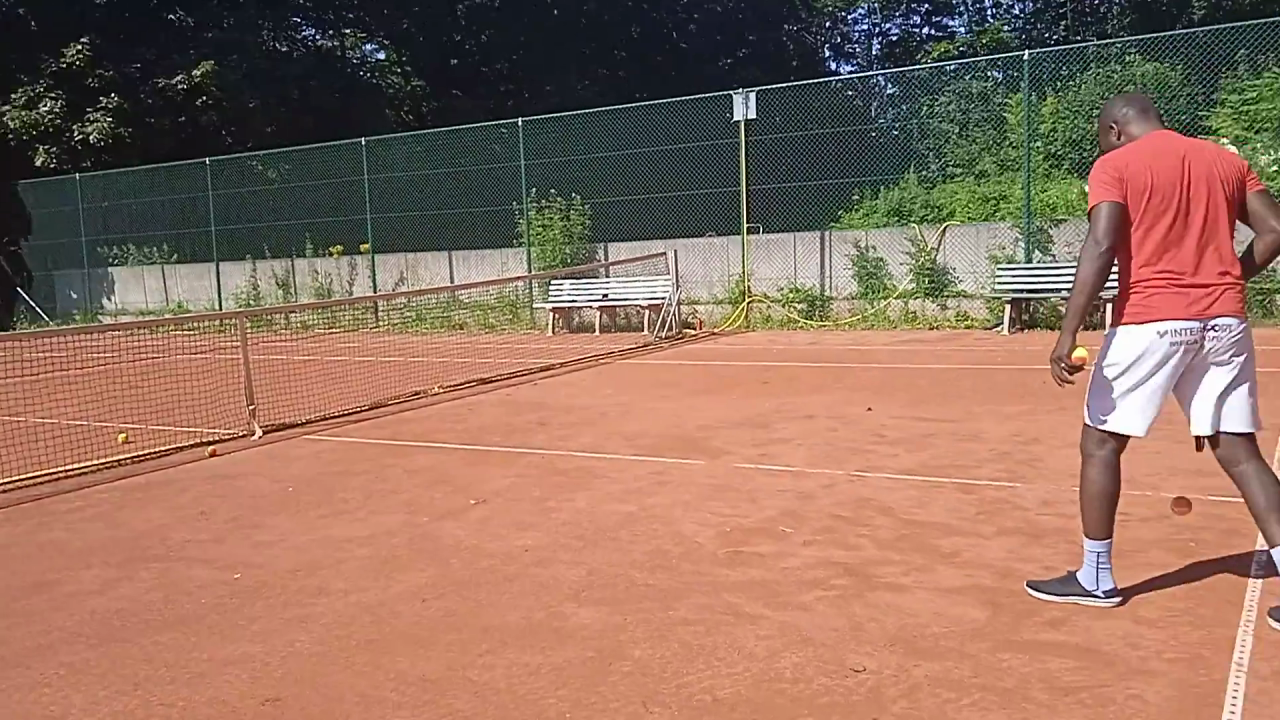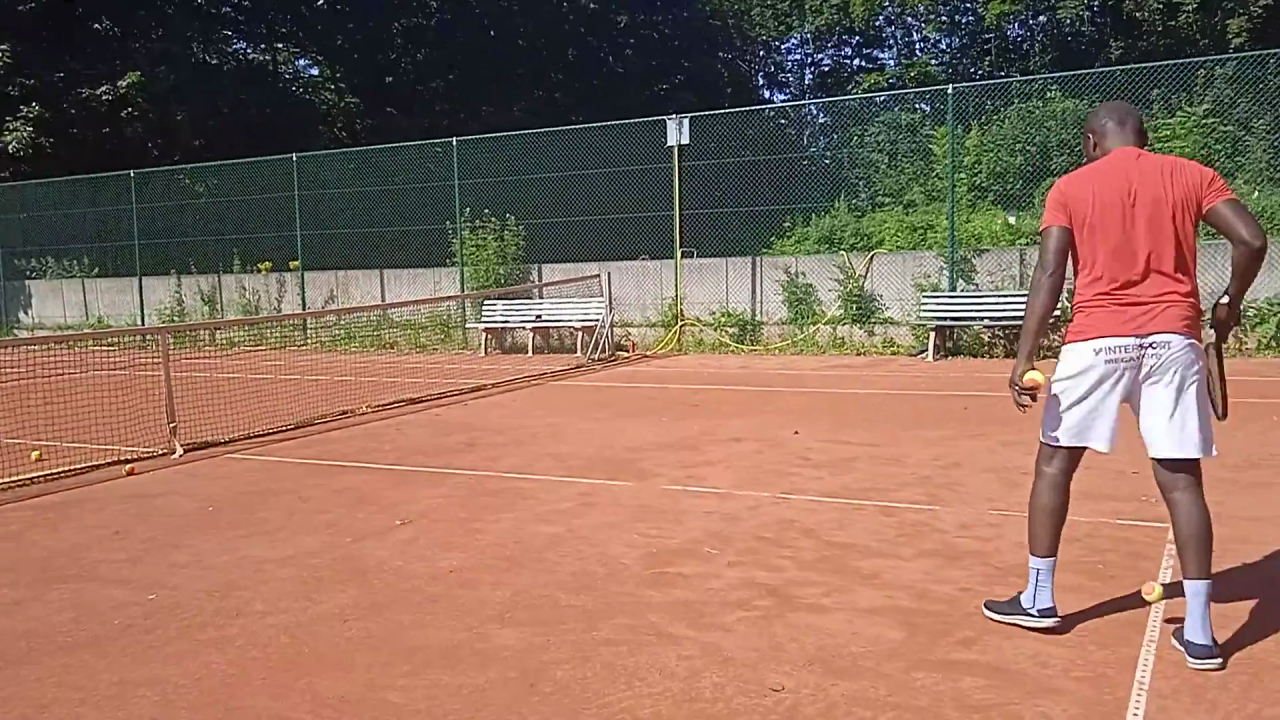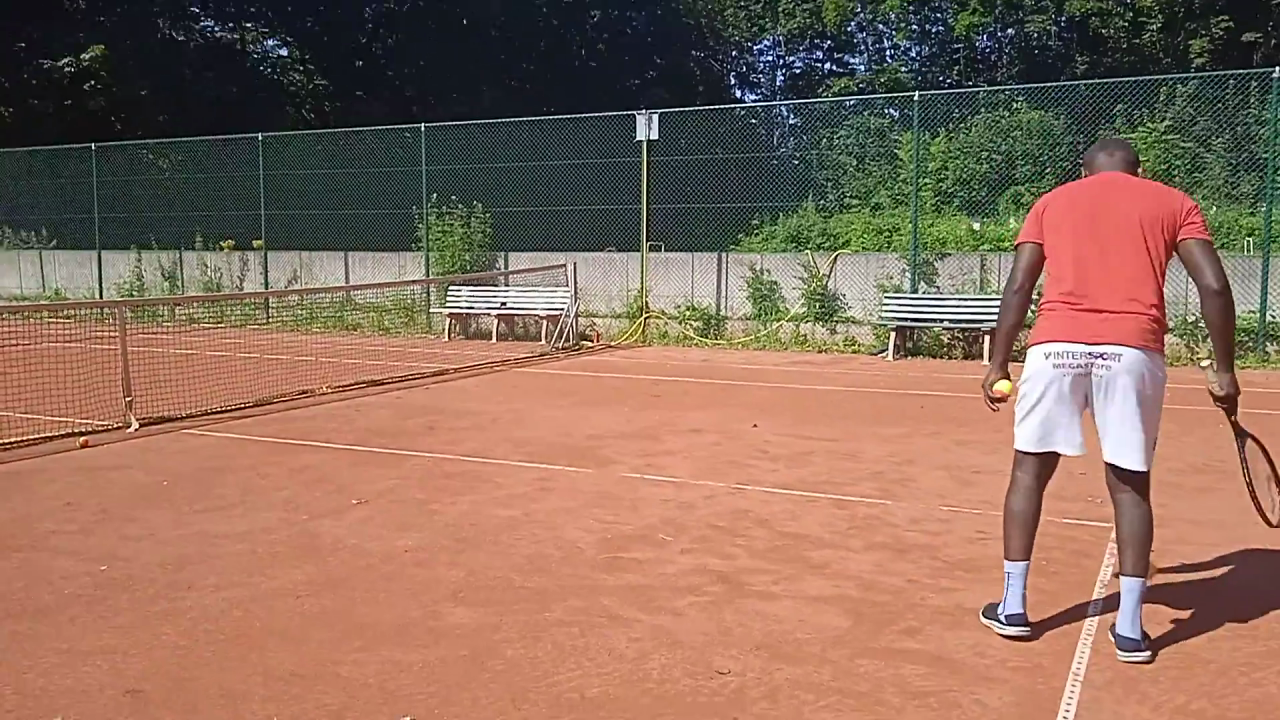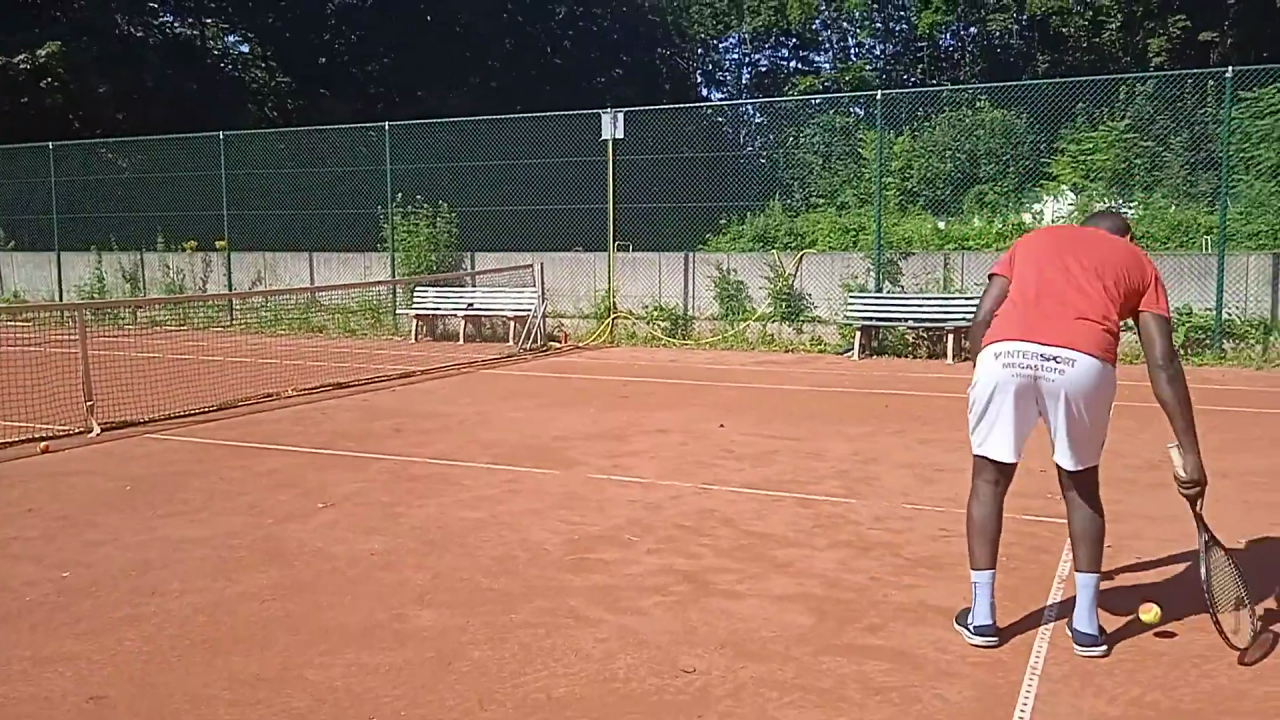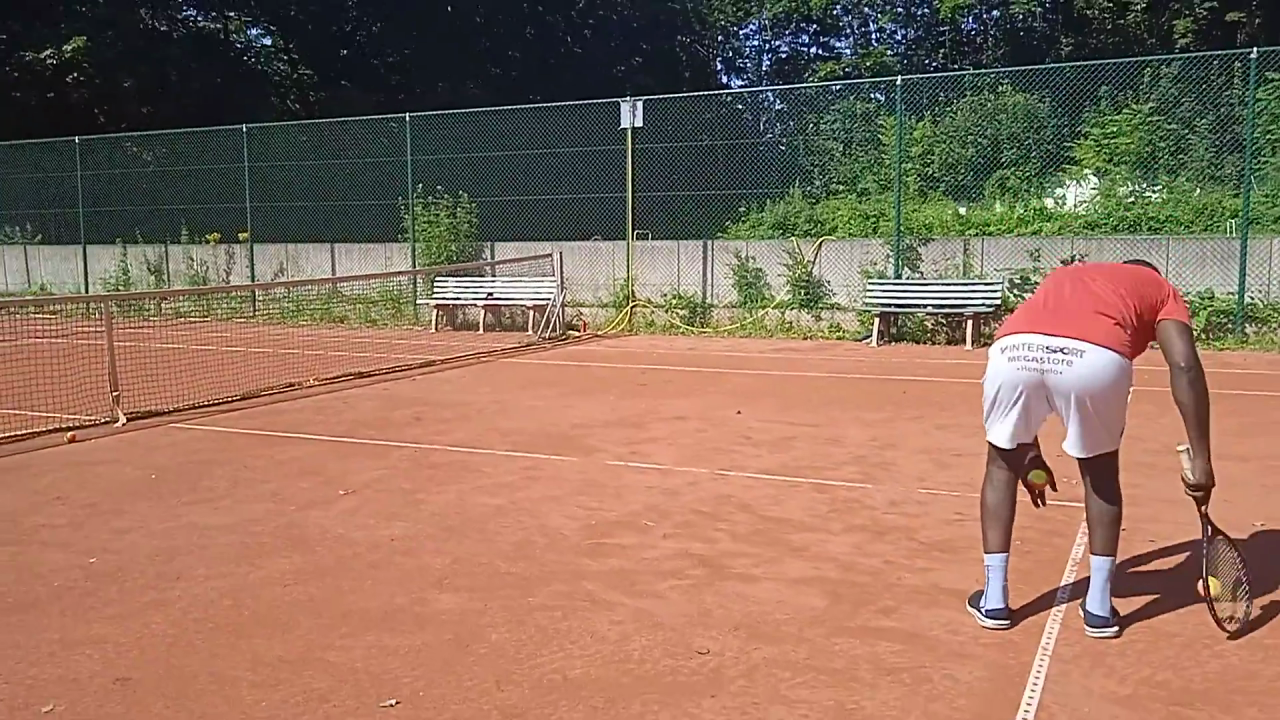
dt=0.2s
person 1, frame 1
left shoulder: (1115, 165)
right shoulder: (1225, 158)
left elbow: (1100, 249)
left wrist: (1068, 333)
left hip: (1150, 323)
right hip: (1224, 322)
left knee: (1099, 443)
left ankle: (1095, 577)
person 1, frame 2
left shoulder: (1072, 186)
right shoulder: (1195, 175)
left elbow: (1049, 273)
right elbow: (1252, 241)
left wrist: (1025, 355)
right wrist: (1231, 302)
left hip: (1098, 340)
right hip: (1174, 340)
left knee: (1054, 462)
right knee: (1180, 480)
left ankle: (1038, 598)
right ankle: (1199, 630)
person 1, frame 3
left shoulder: (1052, 201)
right shoulder: (1174, 202)
left elbow: (1017, 287)
right elbow: (1214, 286)
left wrist: (998, 362)
right wrist: (1225, 370)
left hip: (1057, 344)
right hip: (1133, 350)
left knee: (1030, 471)
right knee: (1127, 485)
left ankle: (1013, 606)
right ankle: (1130, 626)
person 1, frame 4
left shoulder: (1031, 241)
right shoulder: (1139, 263)
left elbow: (983, 320)
right elbow: (1163, 363)
left wrist: (982, 391)
right wrist: (1190, 455)
left hip: (1008, 352)
right hip: (1085, 361)
left knee: (988, 480)
right knee: (1079, 485)
left ankle: (981, 616)
right ankle: (1086, 622)
person 1, frame 5
left shoulder: (1062, 276)
right shoulder: (1160, 289)
right elbow: (1184, 366)
left wrist: (1032, 452)
right wrist: (1201, 458)
left hip: (1015, 347)
right hip: (1098, 357)
left knee: (1003, 464)
right knee: (1100, 469)
left ankle: (994, 598)
right ankle: (1099, 605)
